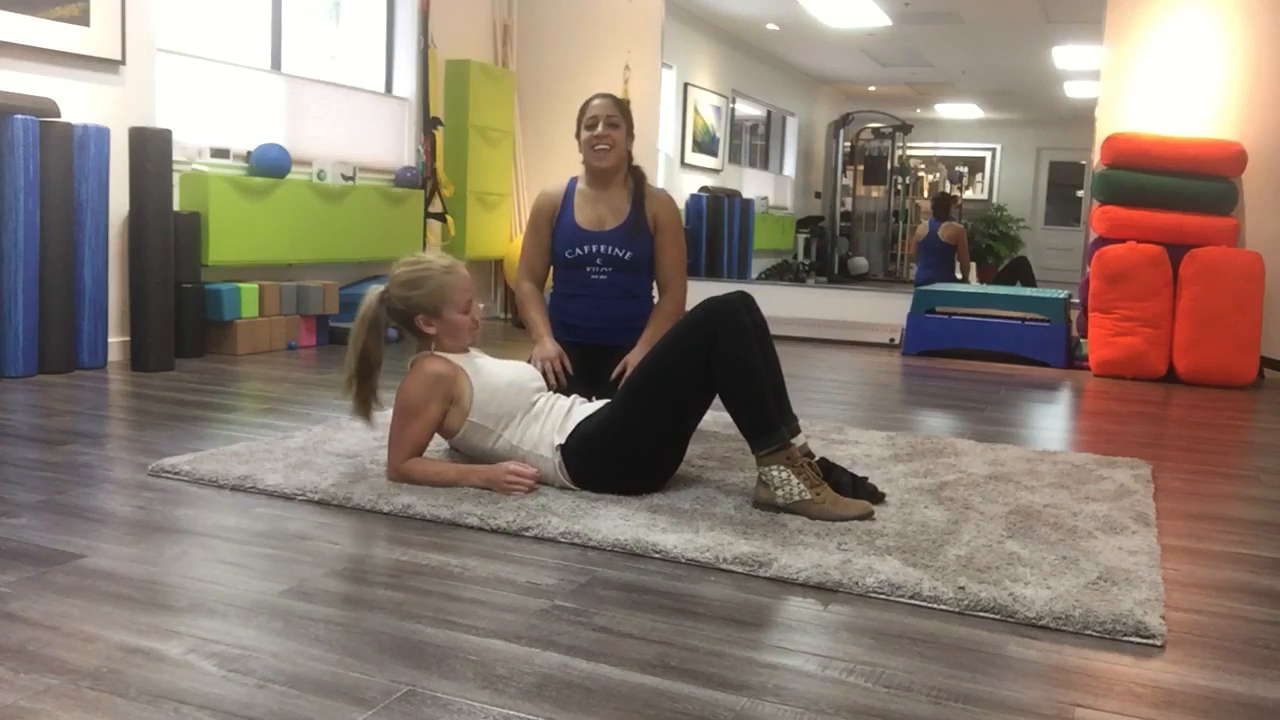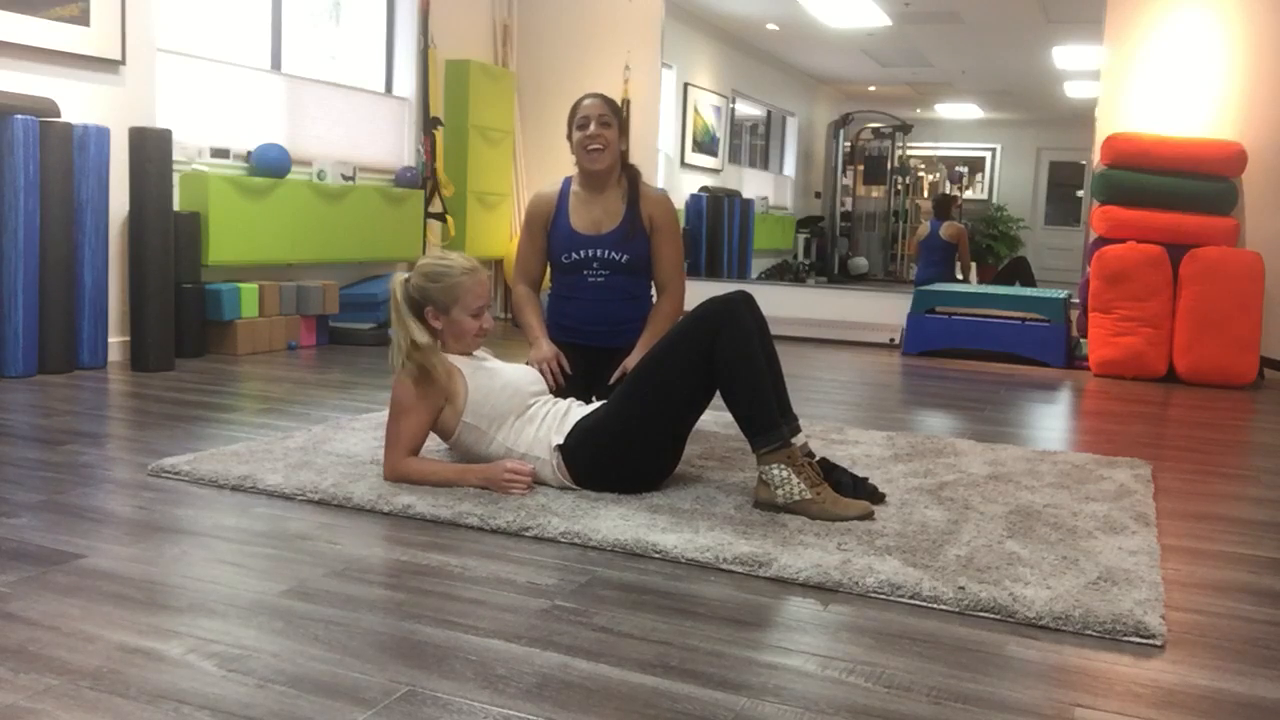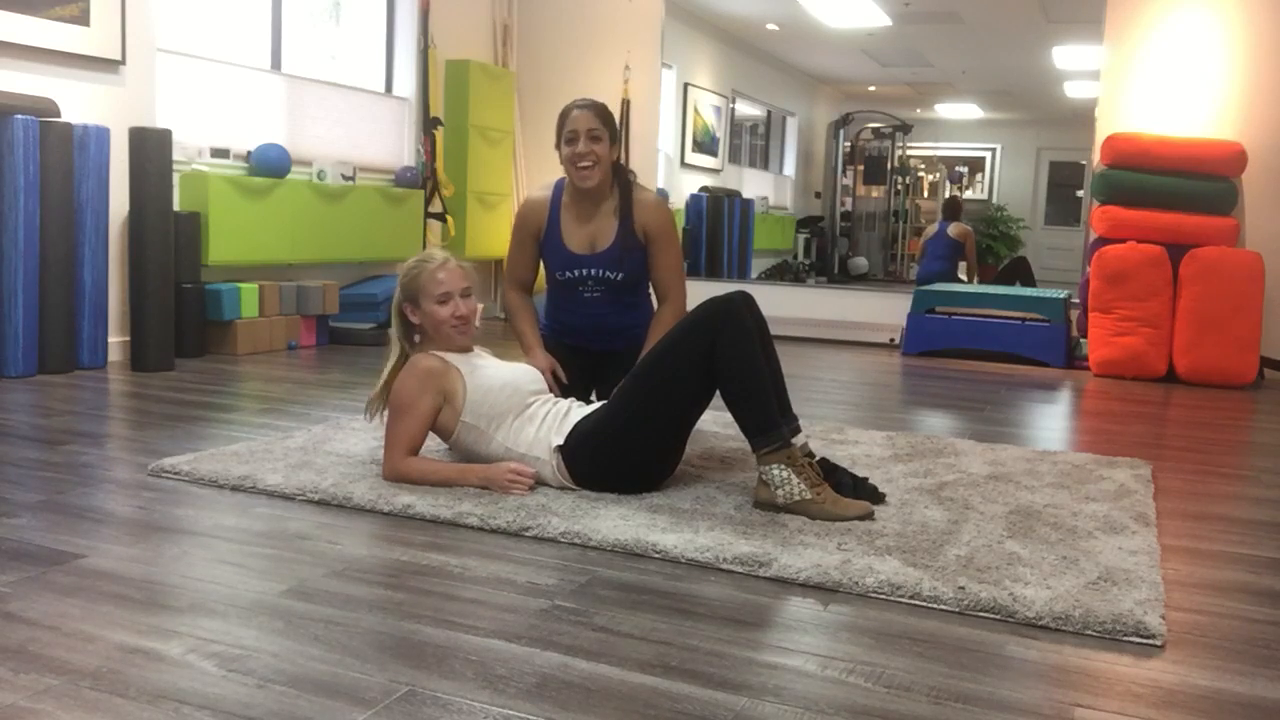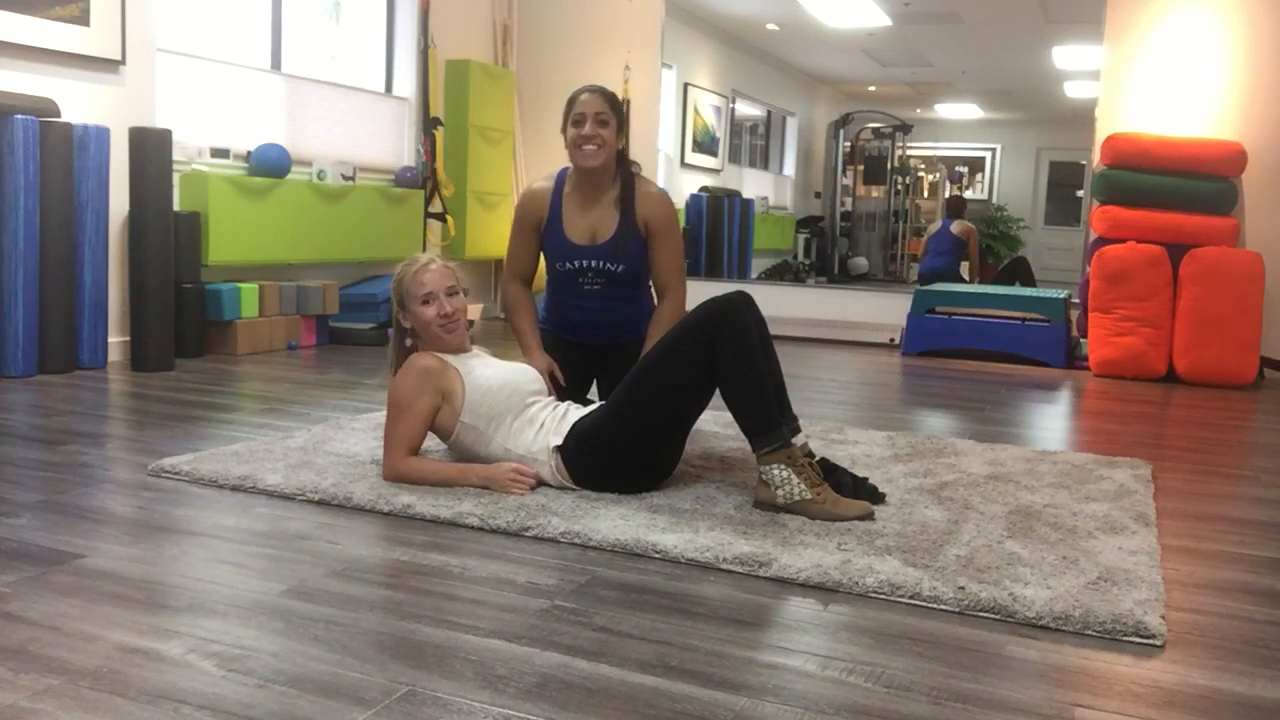
dt=0.4s
person 1, frame 1
left shoulder: (465, 357)
right shoulder: (432, 375)
right elbow: (400, 466)
right wrist: (484, 475)
left hip: (600, 432)
right hip: (597, 458)
left knee: (734, 307)
right knee: (719, 319)
left ankle: (792, 458)
right ankle: (782, 476)
person 1, frame 2
left shoulder: (475, 357)
right shoulder: (430, 374)
right elbow: (397, 466)
right wrist: (483, 474)
left hip: (600, 437)
right hip: (593, 457)
left knee: (735, 308)
right knee: (721, 320)
left ankle: (792, 458)
right ankle: (782, 478)
person 1, frame 3
left shoulder: (474, 358)
right shoulder: (426, 371)
right elbow: (396, 465)
right wrist: (485, 474)
left hip: (599, 437)
right hip: (590, 456)
left knee: (736, 308)
right knee: (722, 318)
left ankle: (792, 459)
right ankle: (783, 477)
person 1, frame 4
left shoulder: (476, 357)
right shoulder: (423, 371)
right elbow: (396, 465)
right wrist: (483, 474)
left hip: (595, 438)
right hip: (588, 457)
left knee: (735, 308)
right knee: (722, 318)
left ankle: (793, 458)
right ankle: (782, 477)
person 2, frame 1
left shoulder: (657, 206)
right shoulder: (552, 202)
left elbow: (673, 291)
right elbow: (528, 282)
left wrist: (644, 349)
right wrist: (543, 340)
left hip: (628, 352)
right hip: (565, 348)
person 2, frame 2
left shoulder: (653, 205)
right shoulder: (546, 203)
left elbow: (671, 292)
right elbow: (524, 285)
left wrist: (642, 353)
right wrist: (540, 341)
left hip: (627, 351)
right hip: (563, 348)
person 2, frame 3
left shoulder: (649, 210)
right shoulder: (537, 209)
left elbow: (672, 300)
right elbow: (516, 289)
right wrist: (535, 352)
left hip: (628, 350)
right hip: (561, 347)
person 2, frame 4
left shoulder: (651, 203)
right shoulder: (538, 199)
left elbow: (671, 294)
right elbow: (516, 282)
right wrist: (533, 352)
left hip: (632, 342)
right hip: (560, 340)
